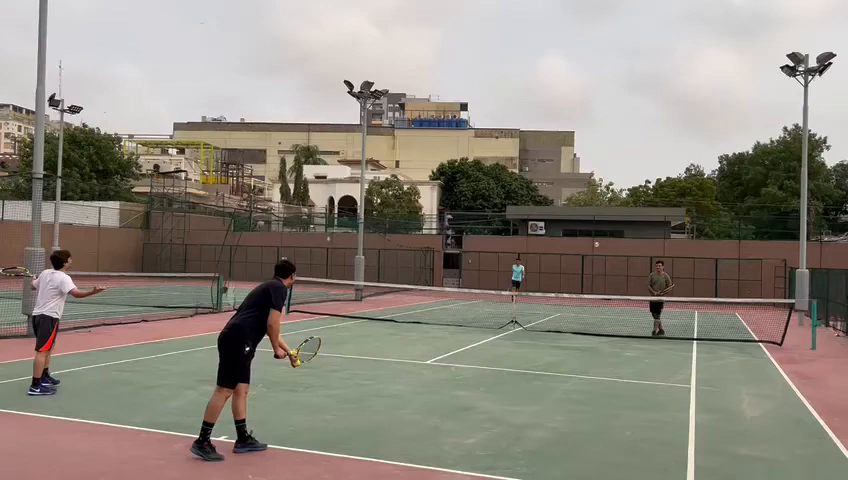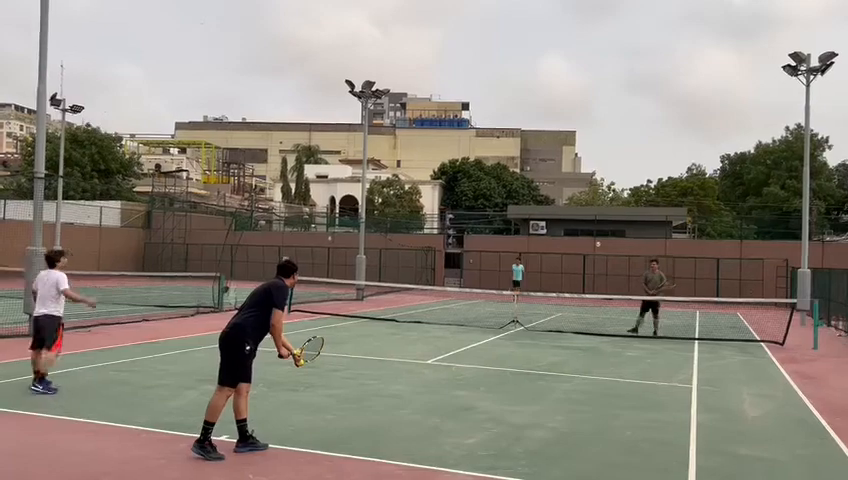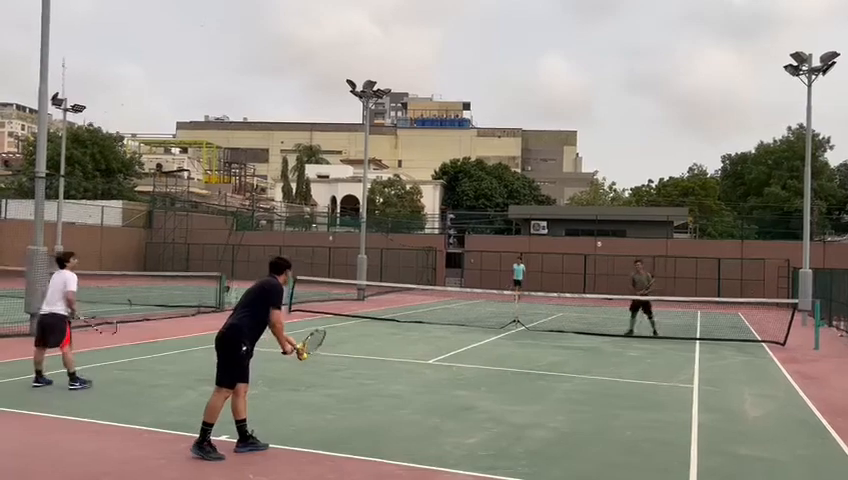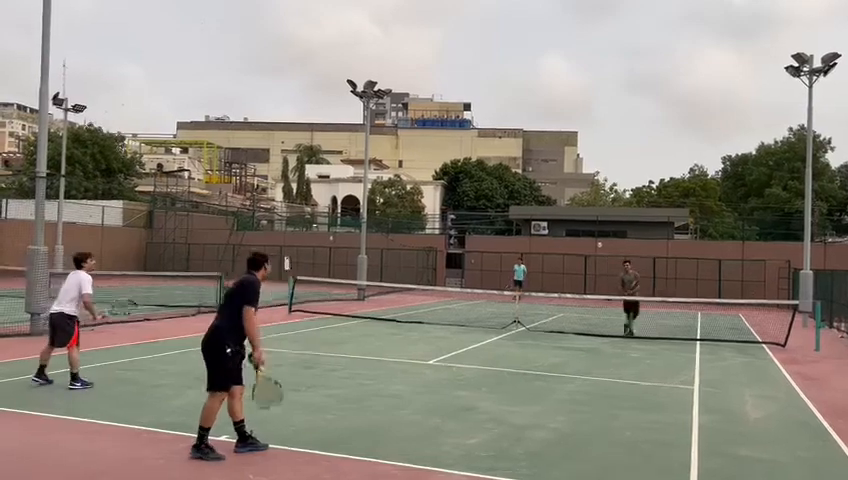
dt=0.4s
person 1, frame 1
left shoulder: (268, 287)
right shoulder: (279, 288)
left elbow: (267, 327)
right elbow: (272, 324)
left wrist: (289, 350)
right wrist: (277, 349)
left hip: (237, 341)
right hip: (237, 341)
left knee: (241, 390)
right knee: (224, 391)
left ankle: (243, 439)
right ankle: (202, 442)
person 1, frame 2
left shoulder: (271, 287)
right shoulder: (281, 288)
left elbow: (271, 326)
right elbow: (275, 324)
left wrist: (291, 349)
right wrist: (280, 348)
left hip: (238, 341)
right hip: (239, 341)
left knee: (242, 389)
right knee: (225, 390)
left ankle: (244, 439)
right ankle: (203, 441)
person 1, frame 3
left shoulder: (265, 285)
right shoulder: (275, 286)
left elbow: (271, 323)
right elbow: (275, 322)
left wrist: (292, 342)
right wrist: (284, 345)
left hip: (238, 342)
right hip: (235, 341)
left knee: (240, 390)
right knee: (223, 391)
left ankle: (244, 439)
right ankle: (202, 442)
person 1, frame 4
left shoulder: (248, 283)
right shoulder: (249, 283)
left elbow: (251, 323)
right elbow: (248, 319)
left wrist: (258, 351)
right wrist: (257, 350)
left hip: (229, 346)
right hip: (221, 344)
left knee: (236, 391)
right knee: (218, 394)
left ankle: (243, 439)
right ankle: (200, 445)
person 2, frame 1
left shoulder: (45, 273)
right shoulder: (63, 278)
left elbow: (34, 286)
right elbow: (76, 293)
left wrist: (37, 279)
right wrist: (93, 292)
left hip: (38, 315)
right hip: (49, 317)
left knee: (45, 348)
right knee: (42, 350)
left ankle: (45, 376)
right ankle: (35, 386)
person 2, frame 2
left shoulder: (42, 274)
right shoulder: (60, 276)
left elbow: (34, 291)
right elbow: (68, 294)
right wrist: (86, 300)
left hip: (38, 315)
right hip: (52, 317)
left knee: (37, 348)
right knee: (53, 350)
left ankle: (38, 377)
right ankle: (39, 382)
person 2, frame 3
left shoulder: (56, 275)
right shoulder: (71, 276)
right elbow: (70, 297)
left wrist: (69, 310)
right wrist: (73, 311)
left hip: (44, 313)
right hip: (58, 315)
left knee: (40, 347)
right knee: (66, 347)
left ankle: (39, 378)
right ankle: (74, 380)
person 2, frame 4
left shoulder: (72, 274)
right shoulder: (86, 278)
right elbow: (86, 300)
left wrist: (91, 312)
right wrist: (94, 315)
left hip: (54, 312)
right hip: (67, 315)
left knee: (50, 345)
right knee: (73, 347)
left ankle: (40, 374)
right ankle: (75, 380)
